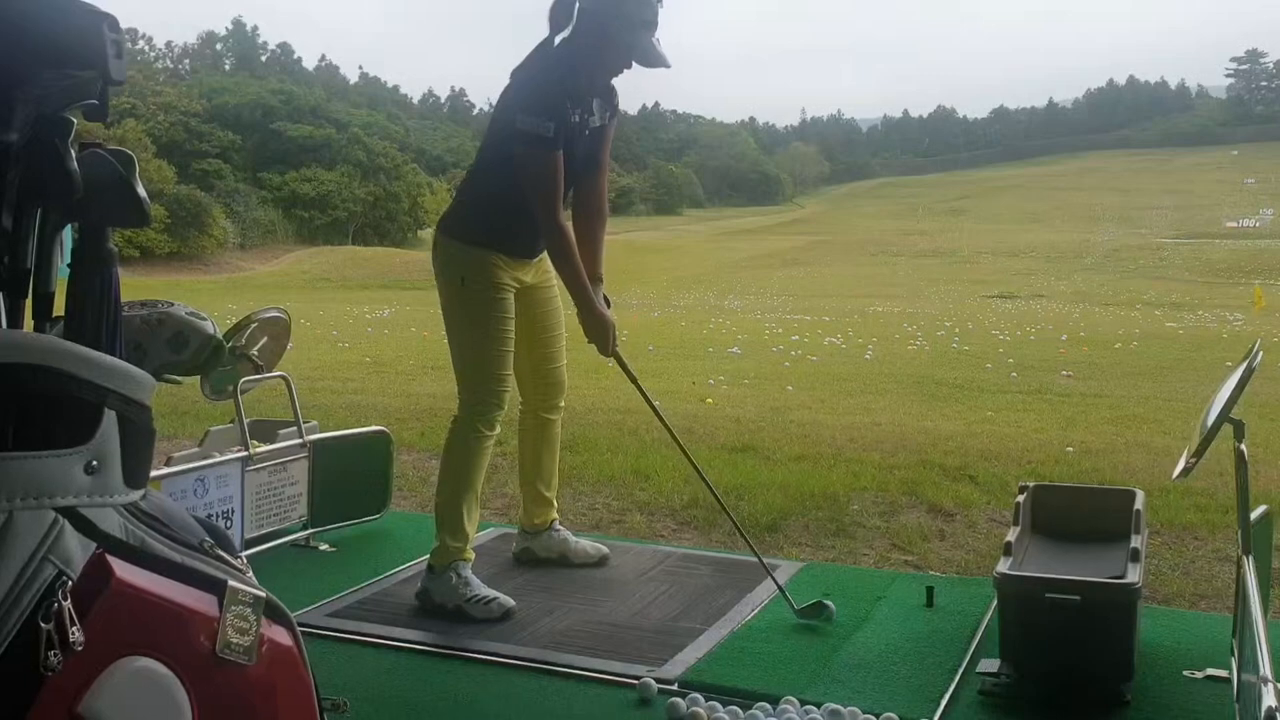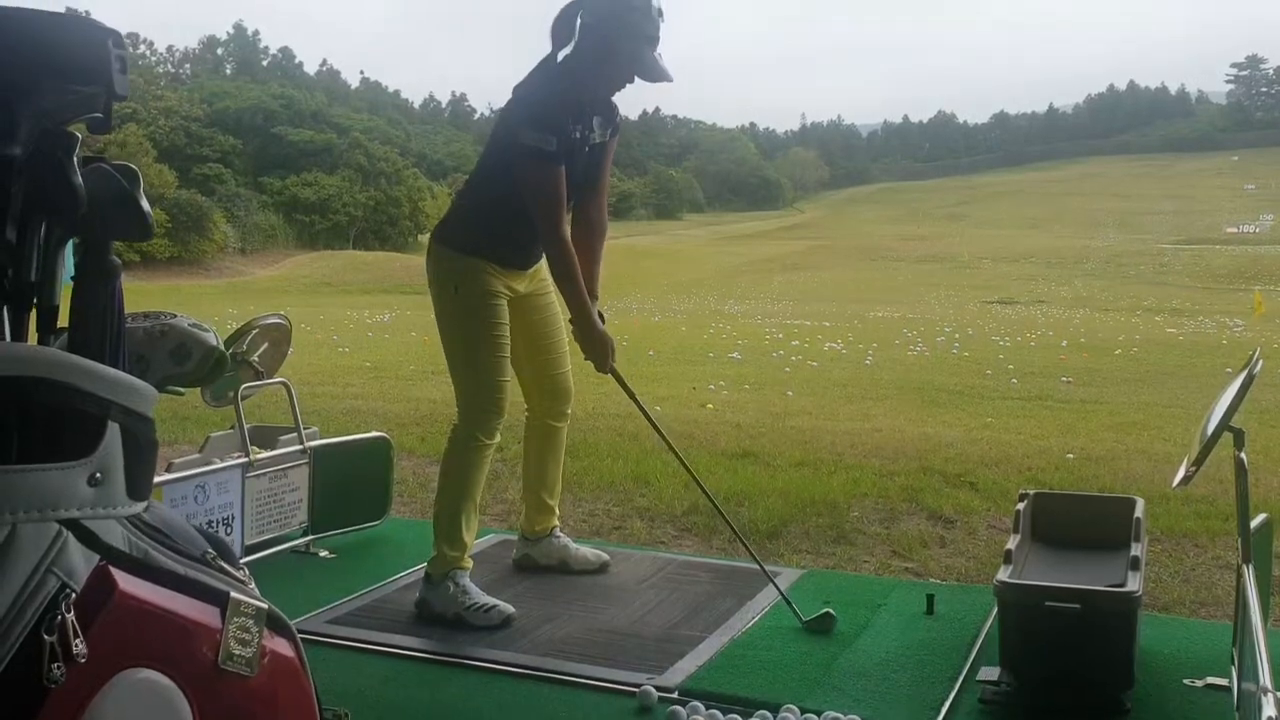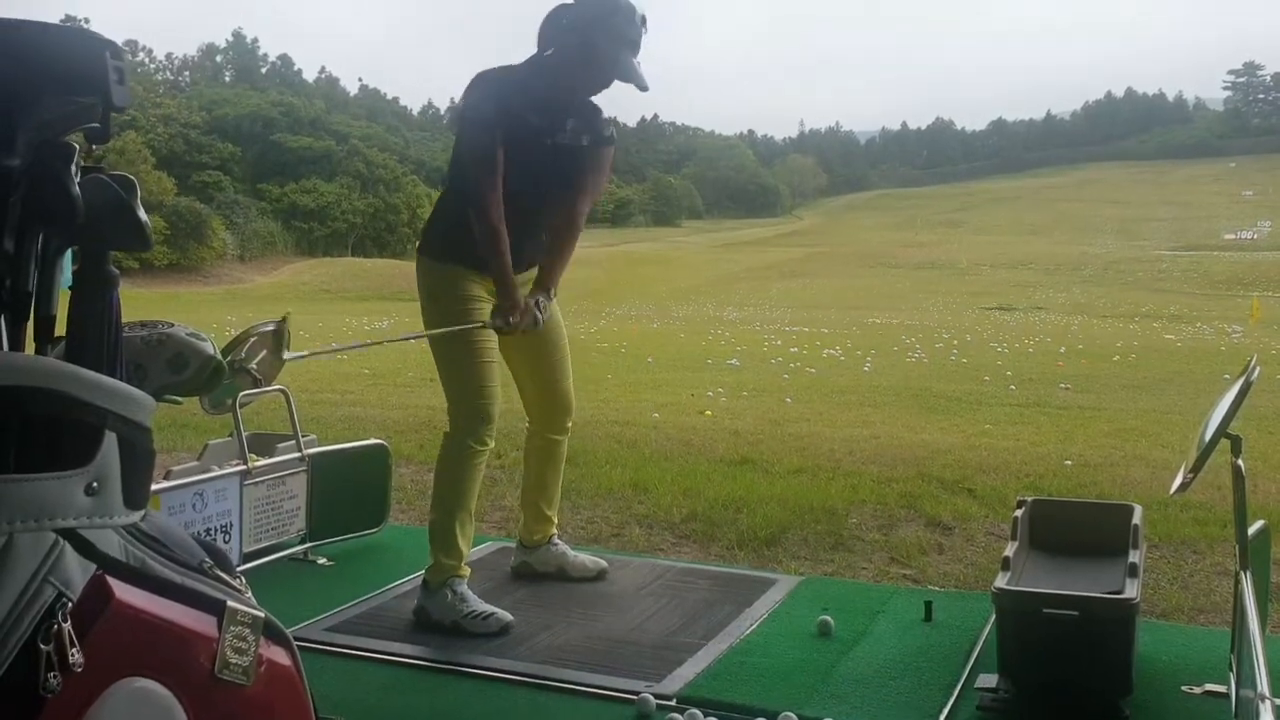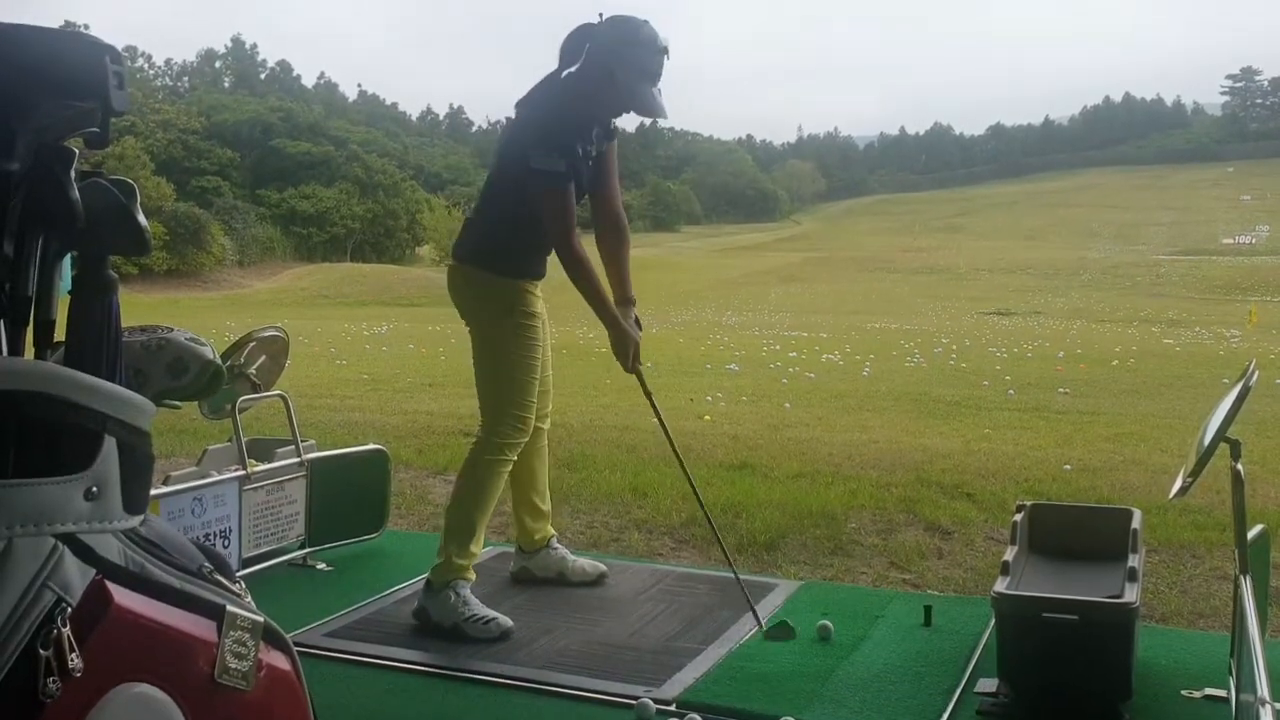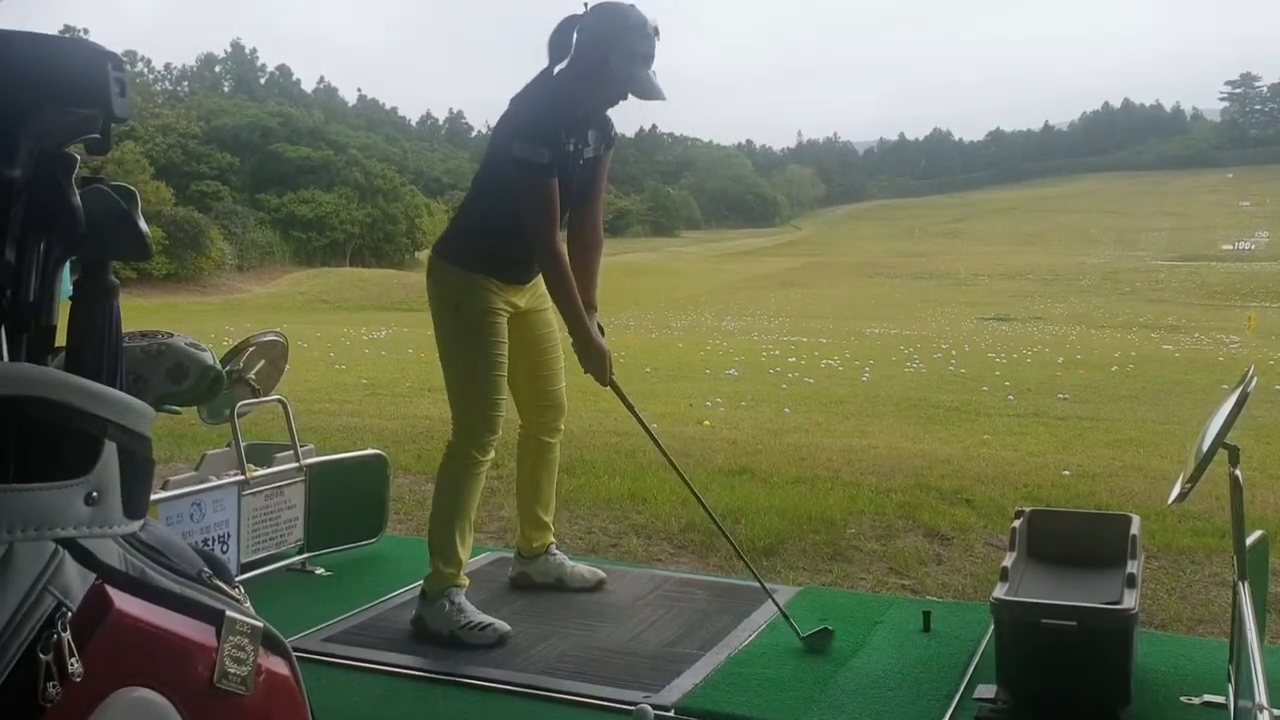
dt=1s
person 1, frame 1
left shoulder: (602, 98)
right shoulder: (538, 92)
left elbow: (592, 198)
right elbow: (550, 211)
left wrist: (596, 284)
right wrist: (588, 305)
left hip: (530, 255)
right hip: (475, 254)
left knee: (548, 393)
right knee: (485, 403)
left ankle: (538, 528)
right ankle: (447, 568)
person 1, frame 2
left shoulder: (604, 114)
right shoulder: (539, 107)
left elbow: (591, 214)
right elbow: (553, 227)
left wrist: (591, 304)
right wrist: (586, 322)
left hip: (525, 266)
right hip: (469, 262)
left knee: (555, 399)
right knee: (484, 413)
left ankle: (539, 535)
right ankle: (444, 577)
person 1, frame 3
left shoulder: (595, 131)
right shoulder: (494, 91)
left elbow: (572, 215)
right elbow: (483, 193)
left wrist: (540, 292)
right wrist: (505, 288)
left hip: (527, 276)
right hip: (458, 269)
left knee: (555, 410)
right knee: (477, 419)
left ankle: (538, 543)
right ankle: (442, 585)
person 1, frame 4
left shoulder: (597, 122)
right shoulder: (546, 129)
left elbow: (610, 218)
right elbow: (566, 240)
left wrist: (627, 304)
right wrist: (614, 325)
left hip: (516, 276)
right hip: (494, 278)
left knee: (535, 415)
right knee: (506, 427)
left ankle: (535, 546)
right ankle: (445, 586)
person 1, frame 5
left shoulder: (596, 127)
right shoulder: (533, 121)
left elbow: (587, 228)
right elbow: (547, 238)
left wrist: (590, 316)
right wrist: (583, 332)
left hip: (523, 282)
right hip: (469, 280)
left knee: (547, 415)
right knee: (479, 431)
left ankle: (536, 553)
right ankle: (440, 594)
